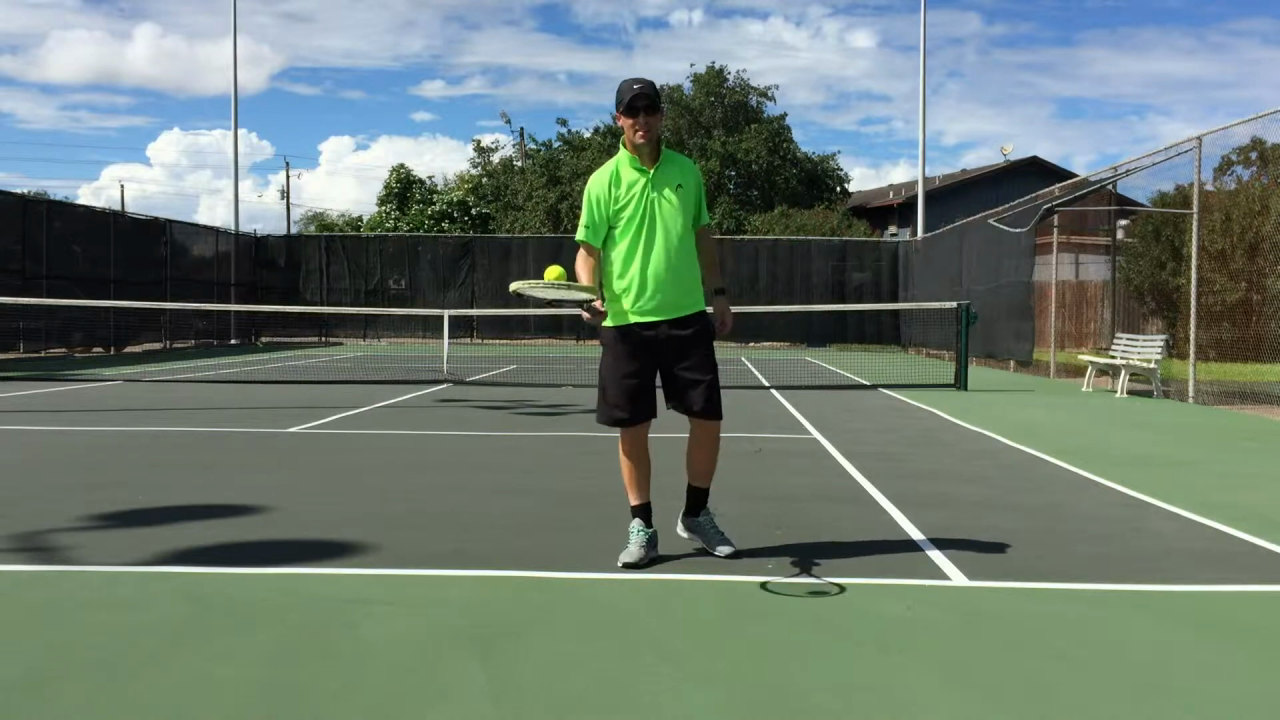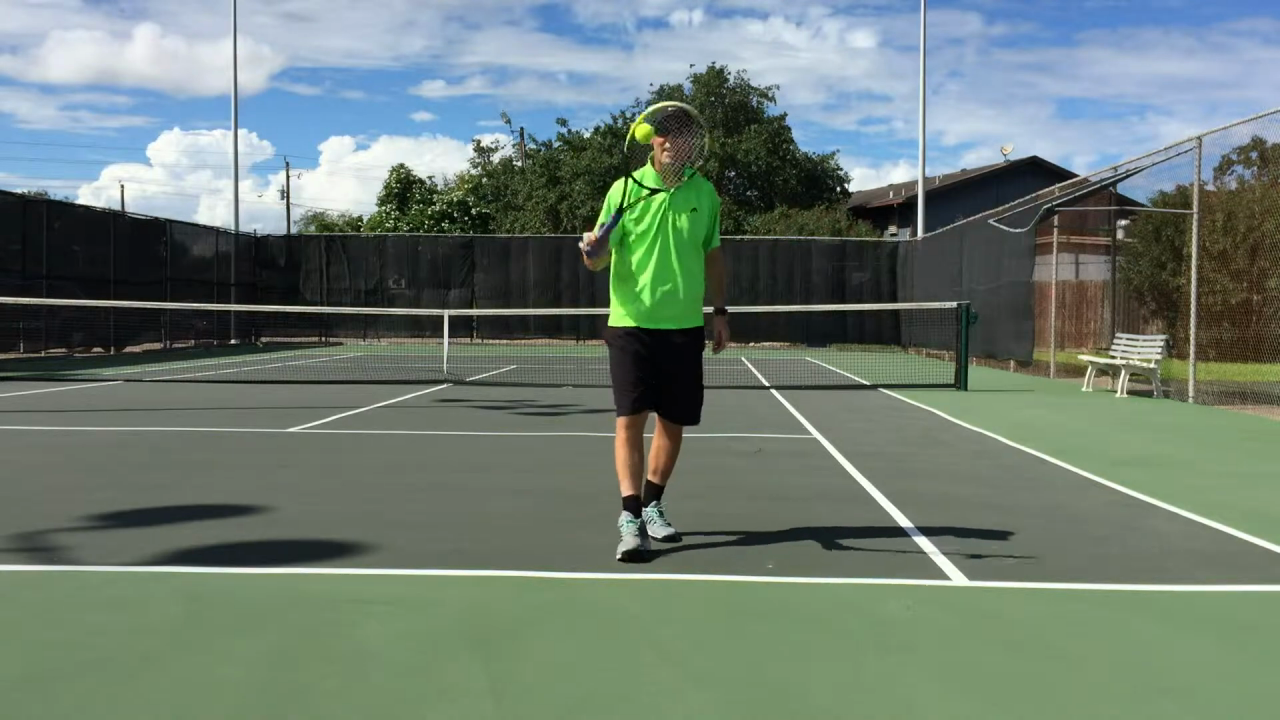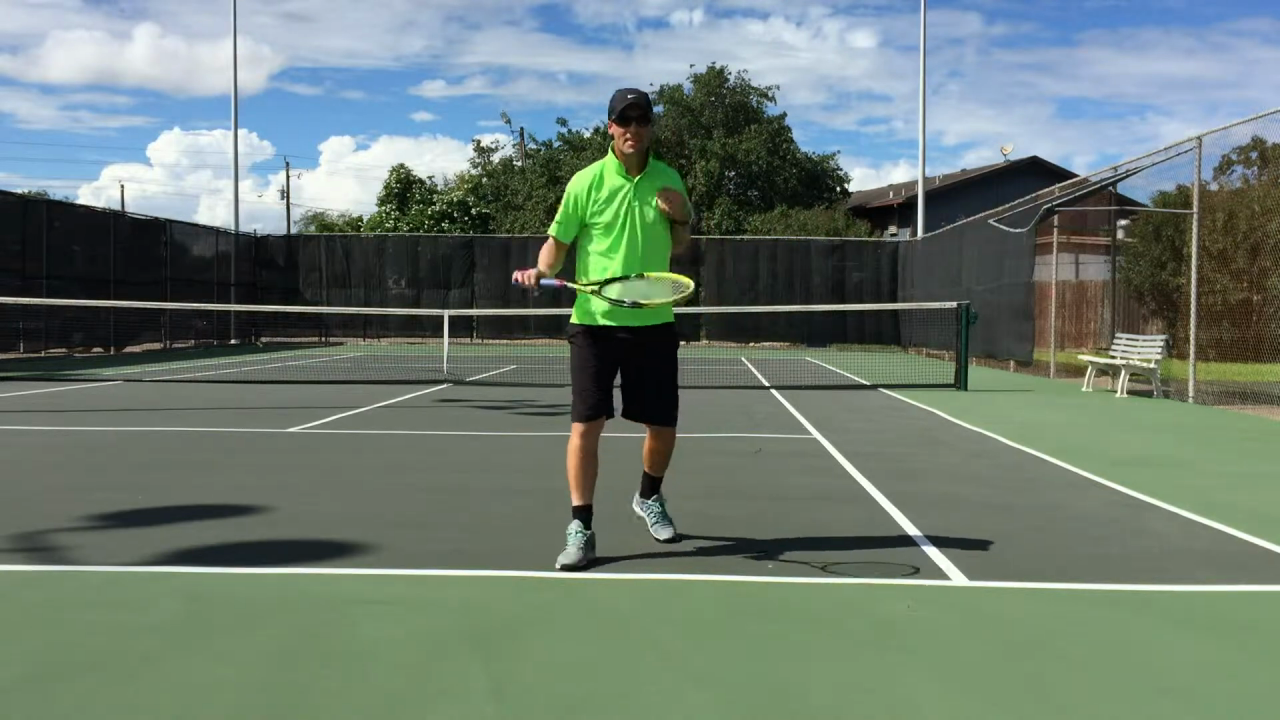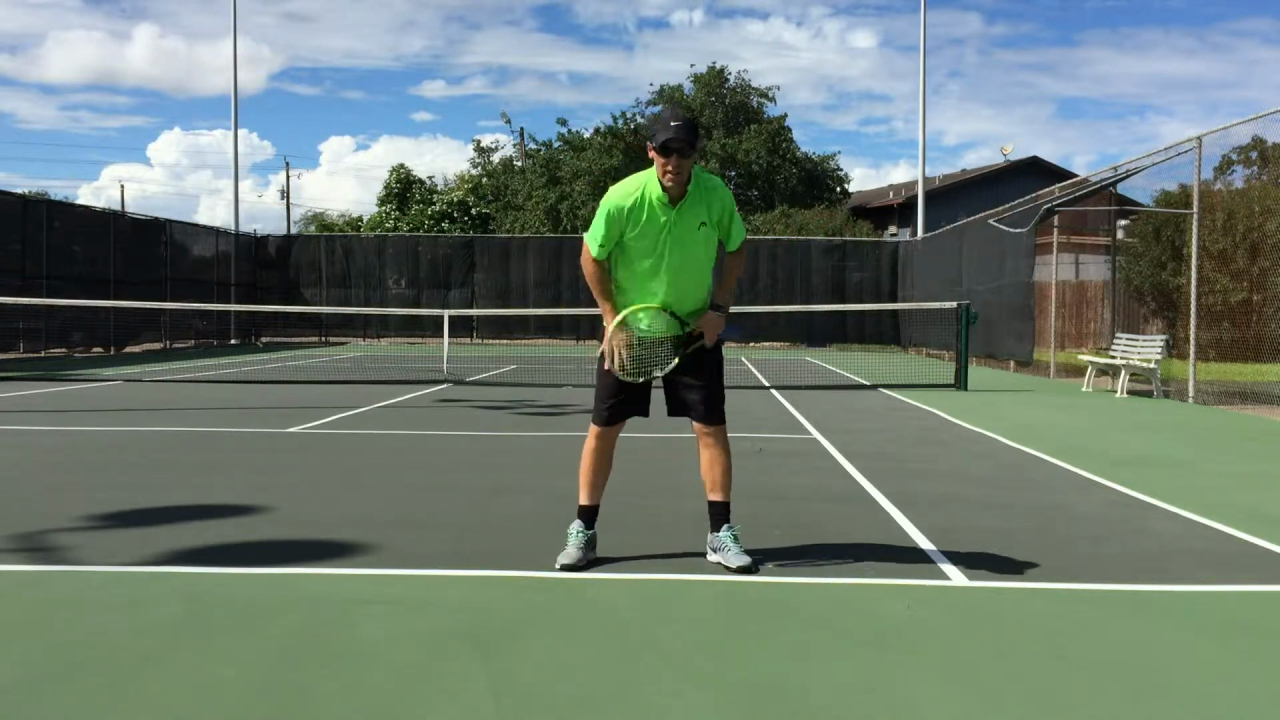
dt=1s
person 1, frame 1
left shoulder: (687, 171)
right shoulder: (604, 180)
right elbow: (588, 250)
left wrist: (718, 293)
right wrist: (590, 295)
left hip: (687, 317)
right hip: (628, 322)
left knee: (707, 418)
right knee: (633, 426)
left ankle: (696, 515)
right ankle: (642, 529)
person 1, frame 2
left shoulder: (705, 193)
right shoulder: (625, 189)
left elbow: (712, 256)
right elbow: (600, 257)
left wrist: (719, 311)
right wrist: (593, 252)
left hip: (685, 326)
right hip: (632, 323)
left knee: (673, 421)
right knee: (630, 417)
left ankle: (652, 506)
right ankle: (631, 519)
person 1, frame 3
left shoulder: (668, 181)
right shoulder: (585, 182)
left elbow: (683, 246)
right elbow: (557, 244)
left wrist: (683, 220)
right wrist: (539, 271)
left hip: (653, 323)
right hip: (595, 323)
left knee: (663, 424)
right knee: (586, 424)
left ankle: (650, 497)
right ankle: (580, 531)
person 1, frame 4
left shoulder: (716, 193)
right shoulder: (623, 197)
left elbow: (735, 250)
right elbow: (592, 258)
left wrist: (718, 307)
right wrist: (613, 320)
left hip: (695, 331)
left knee: (711, 428)
right knee: (603, 428)
left ankle: (721, 534)
right ankle: (582, 532)
